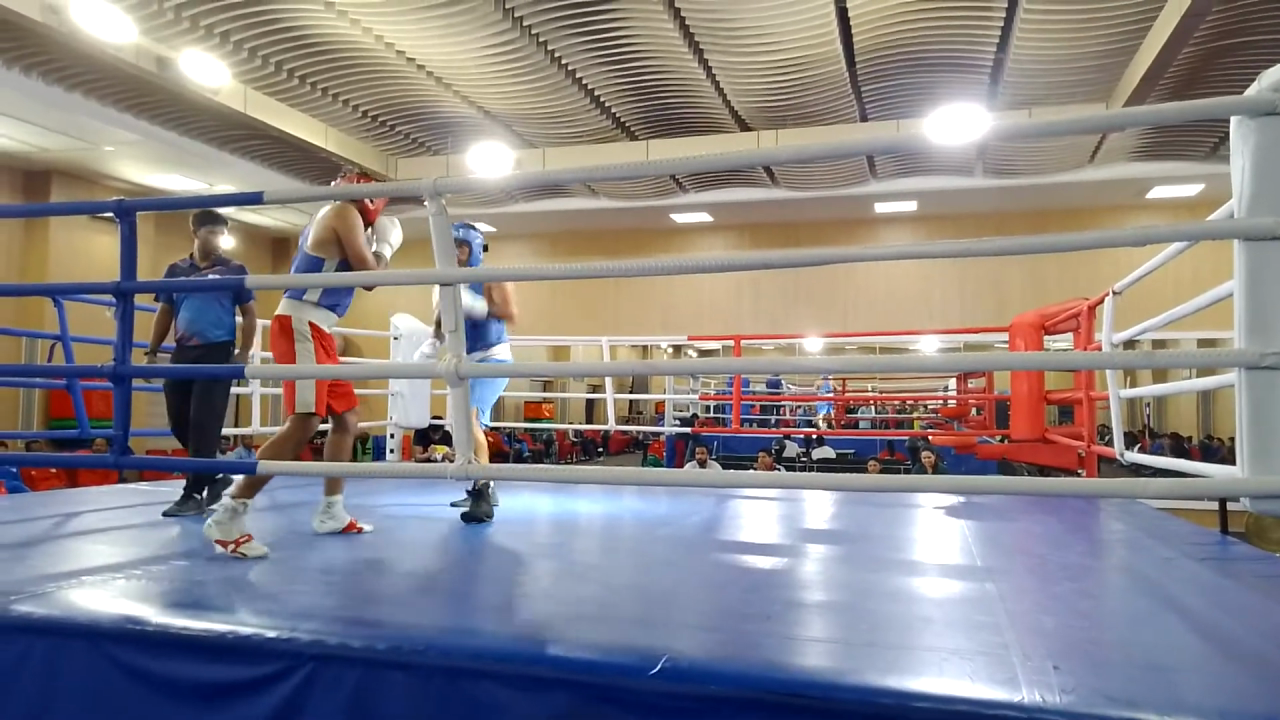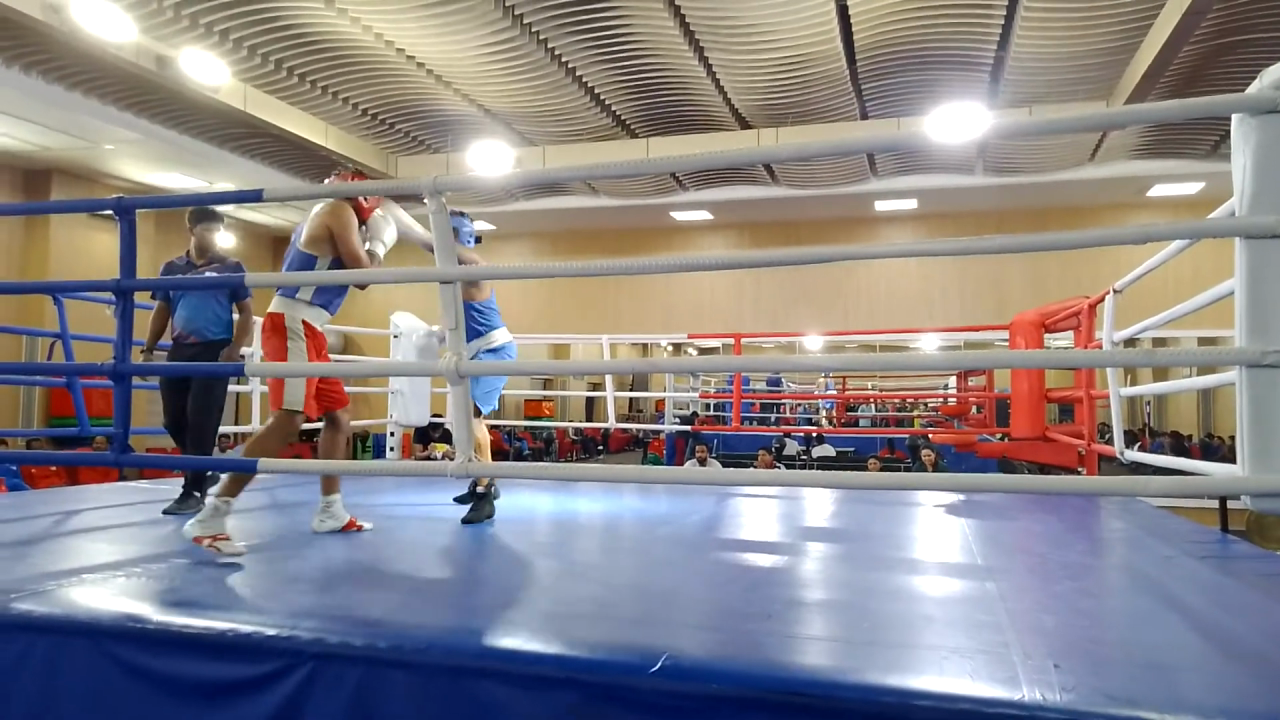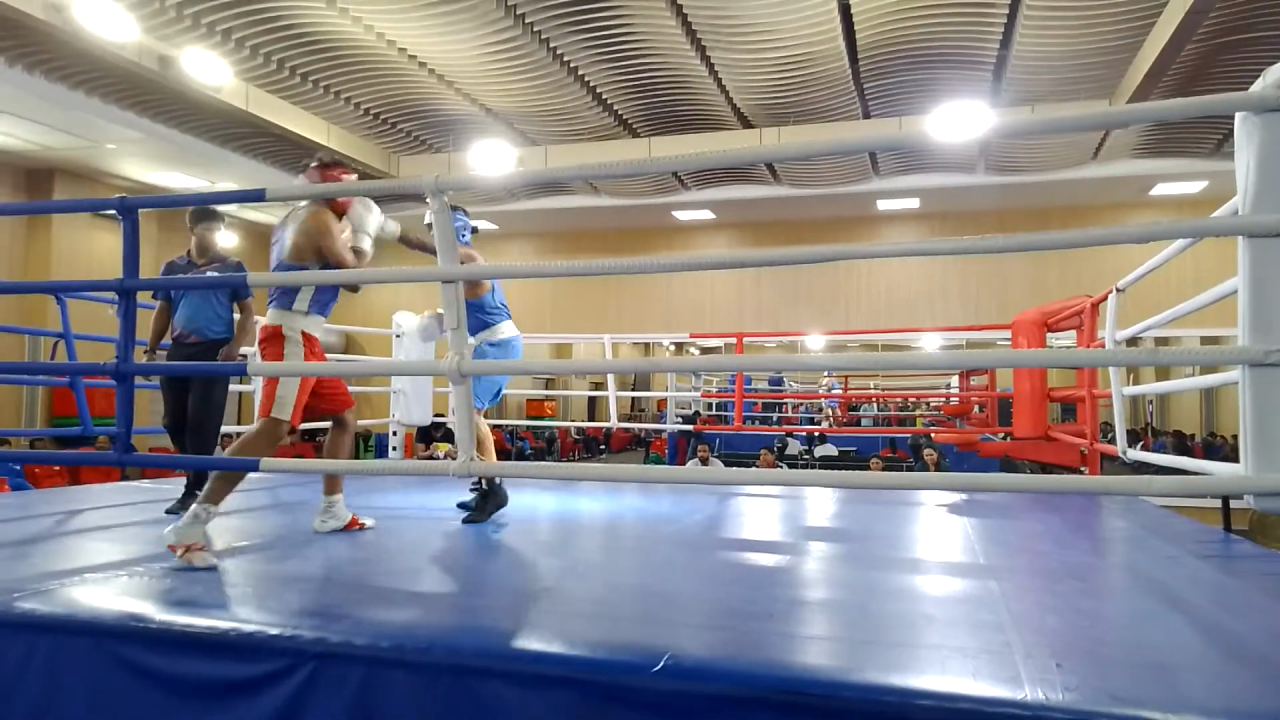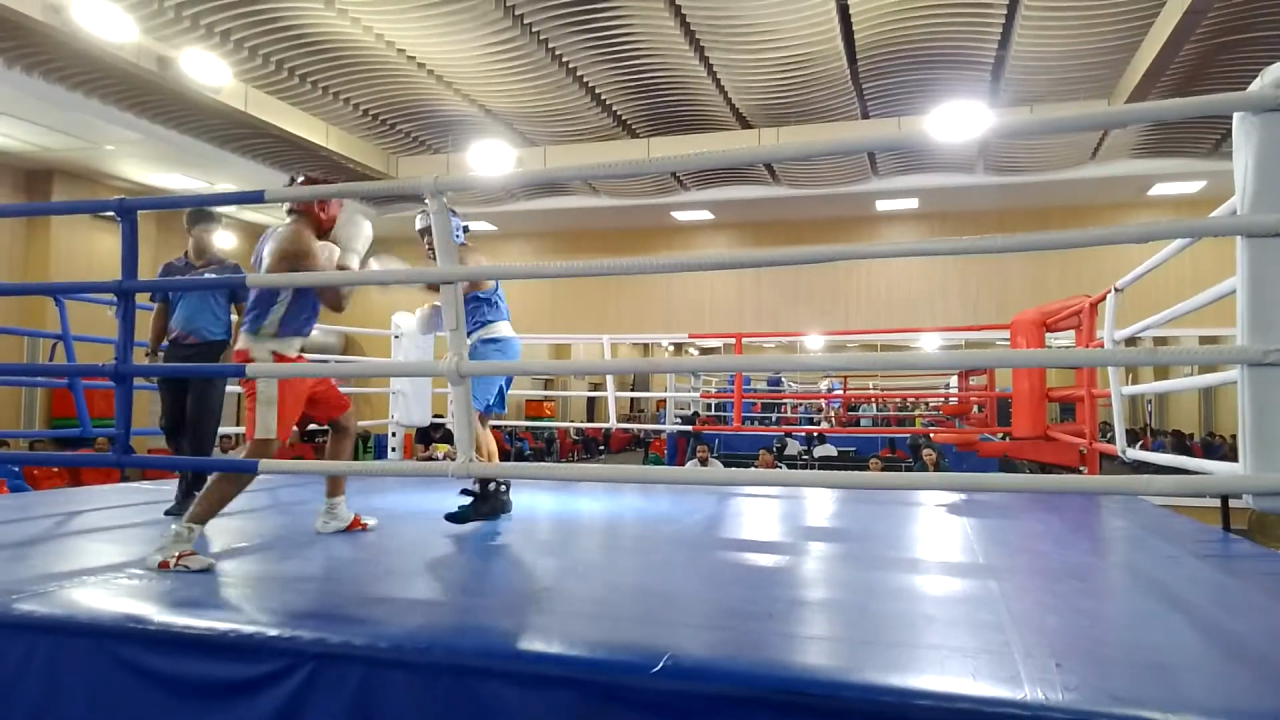
dt=0.1s
person 1, frame 1
left shoulder: (328, 221)
right shoulder: (344, 213)
right elbow: (369, 277)
left wrist: (371, 243)
right wrist: (385, 245)
left hip: (316, 332)
right hip: (302, 326)
left knee: (346, 419)
right knee: (303, 424)
left ankle: (331, 513)
right ankle: (228, 518)
person 1, frame 2
left shoulder: (326, 218)
right shoulder: (339, 212)
right elbow: (363, 275)
left wrist: (373, 237)
right wrist: (380, 244)
left hip: (305, 329)
right hip: (292, 326)
left knee: (339, 418)
right knee: (287, 422)
left ankle: (331, 511)
right ankle: (210, 517)
person 1, frame 3
left shoulder: (298, 218)
right shoulder: (320, 219)
right elbow: (354, 279)
right wrist: (364, 236)
left hip: (301, 338)
right hip: (290, 336)
left knee: (345, 415)
right knee: (274, 428)
left ankle: (333, 511)
right ankle: (191, 526)
person 1, frame 4
left shoulder: (287, 236)
right shoulder: (297, 240)
right elbow: (338, 300)
right wrist: (352, 254)
left hip: (287, 356)
right hip: (264, 357)
left knee: (344, 420)
right knee: (263, 449)
left ankle: (336, 514)
right ankle: (179, 538)
person 2, frame 1
left shoulder: (493, 277)
left elbow: (510, 314)
right elbow: (442, 322)
left wrist: (471, 303)
right wrist: (431, 346)
left hip: (494, 360)
right hip: (470, 362)
left knee: (470, 418)
right knee: (468, 425)
left ankle: (481, 495)
right ankle: (483, 489)
person 2, frame 2
left shoulder: (469, 262)
right shoulder: (455, 267)
left wrist: (412, 227)
left hip: (494, 350)
right hip: (482, 351)
left knee: (469, 415)
right knee: (470, 418)
left ankle: (484, 493)
right ankle: (485, 485)
person 2, frame 3
left shoulder: (464, 256)
right shoulder: (461, 263)
left elbow: (432, 246)
right wrist: (445, 321)
left hip: (498, 344)
right hip: (491, 345)
left knee: (468, 411)
right knee: (471, 413)
left ankle: (491, 489)
right ankle: (490, 485)
person 2, frame 4
left shoulder: (464, 254)
right shoulder: (460, 258)
right wrist: (440, 316)
left hip: (493, 343)
right hip: (490, 345)
left knee: (468, 415)
right knee: (479, 420)
left ankle: (488, 494)
right ankle: (495, 487)
person 3, frame 1
left shoulder: (234, 271)
right shoulder: (175, 271)
left elbow: (249, 314)
right elbow: (164, 314)
left wrist: (244, 352)
right wrist: (151, 352)
left hip: (217, 354)
right hip: (182, 354)
left knee: (203, 425)
right knee: (179, 424)
left ankle: (194, 494)
right ankle: (215, 476)
person 3, frame 2
left shoulder: (231, 267)
right shoulder: (171, 268)
left elbow: (246, 312)
right elbow: (161, 311)
left wrist: (236, 347)
right wrist: (148, 350)
left hip: (213, 353)
right hip: (178, 352)
left knee: (201, 424)
right knee: (173, 421)
left ankle: (193, 492)
right ankle: (202, 474)
person 3, frame 3
left shoulder: (232, 267)
right shoulder: (172, 268)
left elbow: (247, 311)
right elbow: (162, 311)
left wrist: (235, 345)
right wrist: (151, 350)
left hip: (213, 351)
right hip: (178, 351)
left knee: (202, 424)
right knee: (173, 421)
left ankle: (195, 490)
right ankle: (199, 473)
person 3, frame 4
left shoulder: (230, 270)
right shoulder: (170, 269)
left elbow: (244, 312)
right elbow: (160, 313)
left wrist: (235, 348)
right wrist: (152, 352)
left hip: (210, 353)
right hip: (175, 353)
left knee: (201, 425)
right knee: (171, 423)
left ankle: (194, 492)
right ankle: (188, 478)
